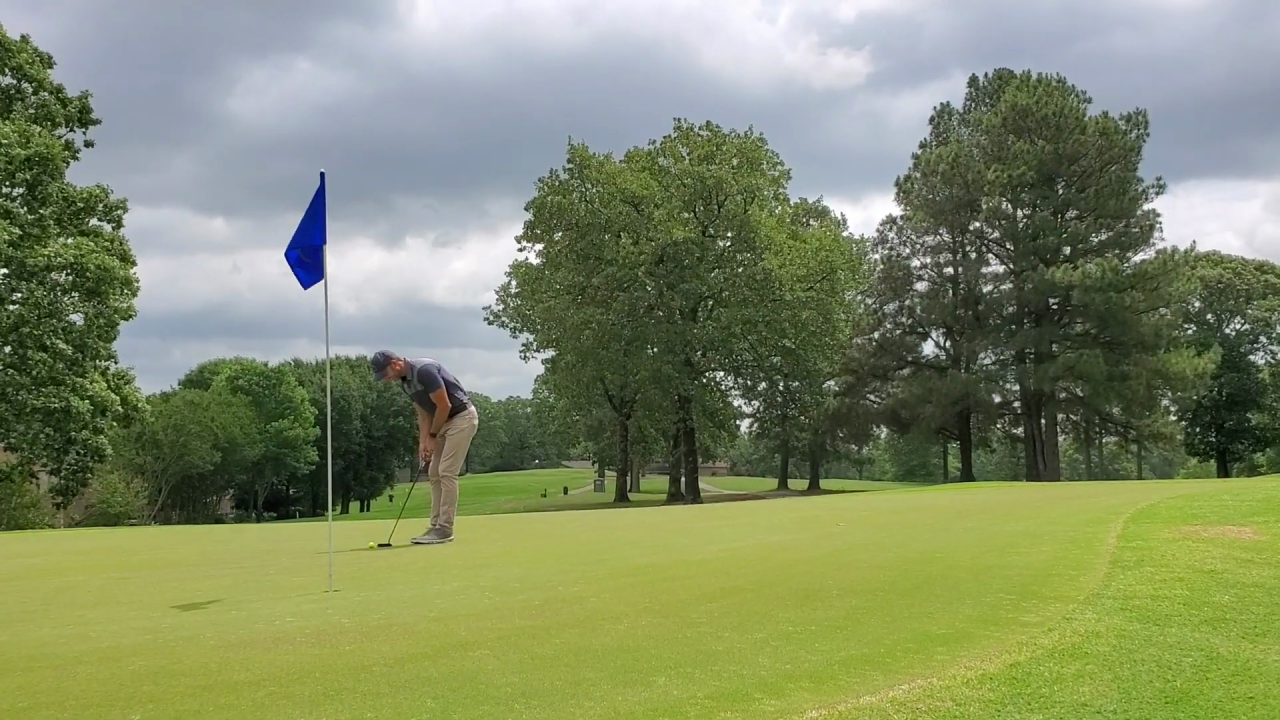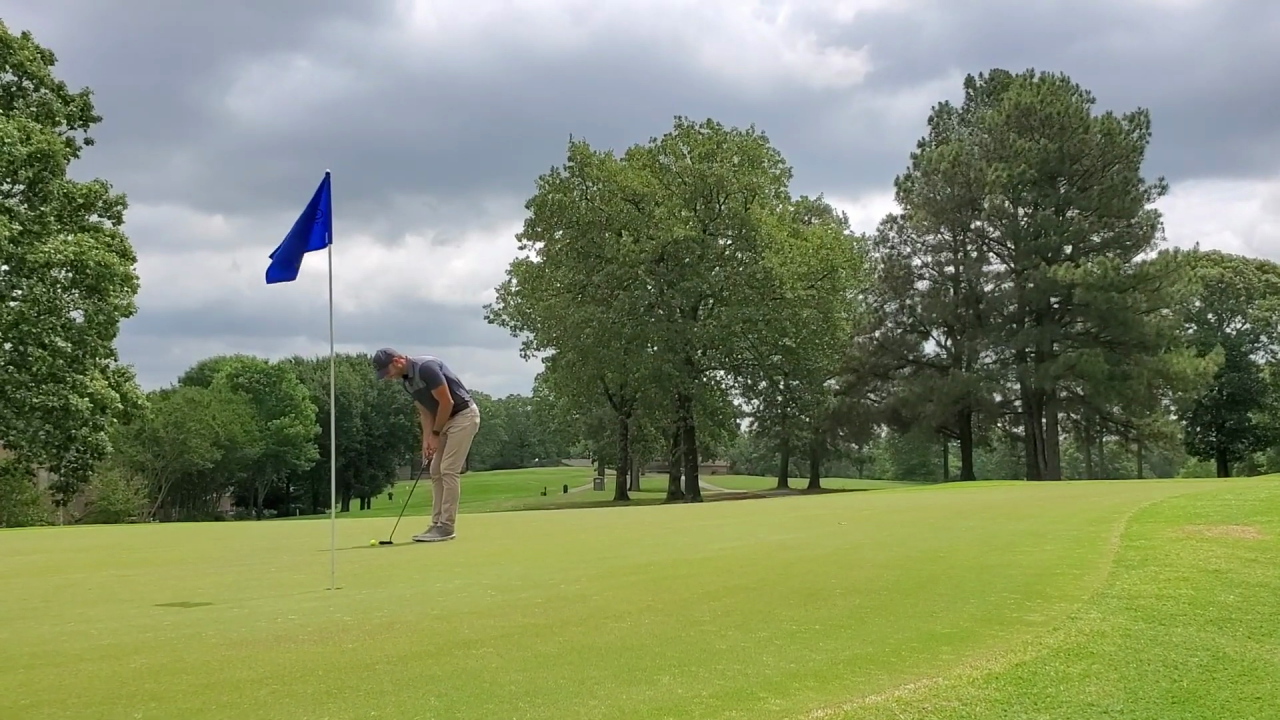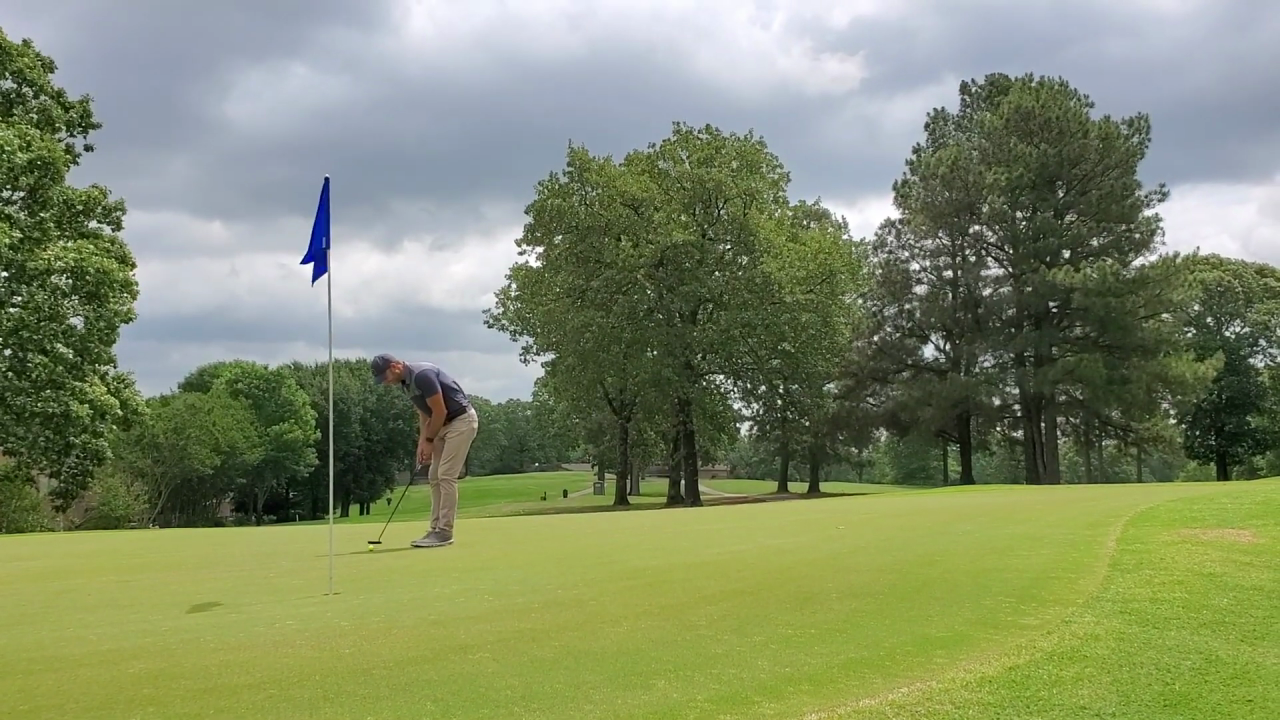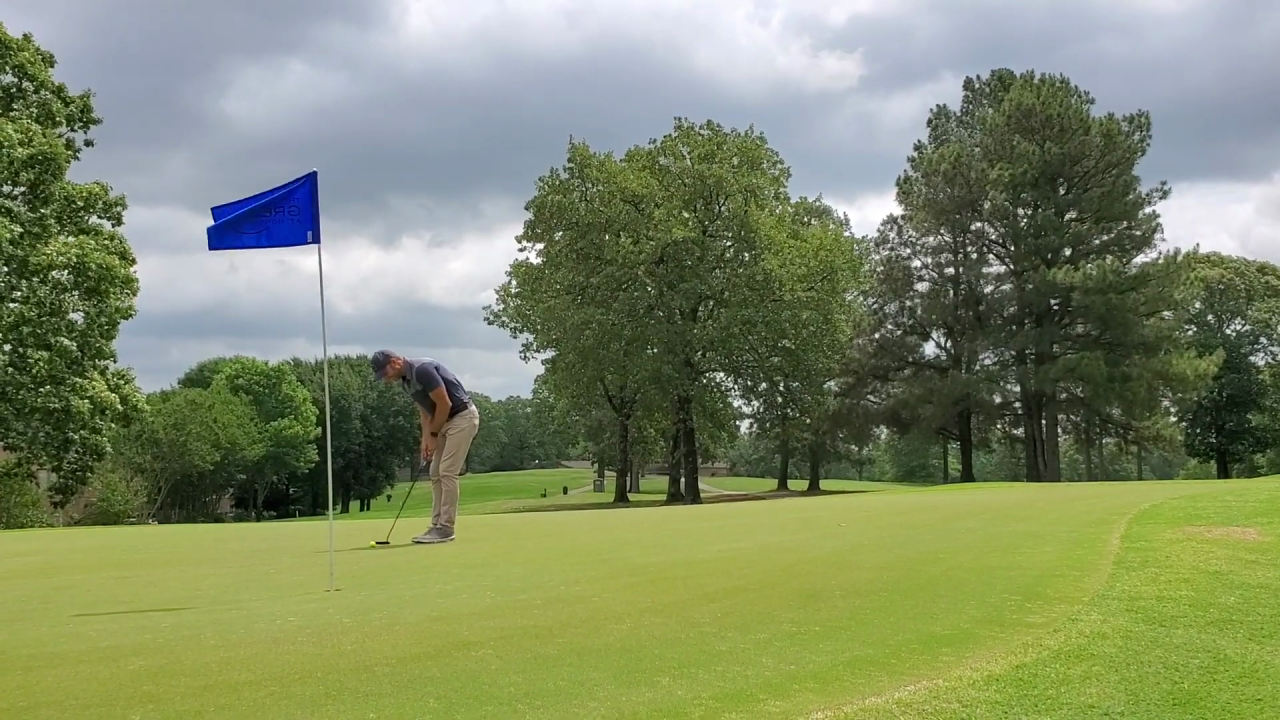
dt=0.4s
person 1, frame 1
left shoulder: (424, 370)
right shoulder: (405, 382)
left elbow: (444, 405)
right elbow: (423, 413)
left wrist: (432, 436)
right wrist: (423, 442)
left hip: (462, 417)
right hip: (445, 421)
left knee: (447, 472)
right knee: (435, 474)
left ankle: (445, 529)
right ankle: (436, 525)
person 1, frame 2
left shoulder: (426, 367)
right shoulder: (406, 381)
left elbow: (447, 402)
right elbow: (425, 412)
left wrist: (435, 434)
right wrist: (426, 439)
left hip: (463, 415)
right hip: (446, 419)
left knee: (449, 470)
right knee: (437, 472)
left ankle: (447, 527)
right ankle: (437, 524)
person 1, frame 3
left shoulder: (422, 375)
right shoulder: (405, 384)
left elbow: (440, 411)
right elbow: (425, 414)
left wrist: (429, 441)
right wrist: (422, 442)
left hip: (461, 420)
right hip: (445, 424)
left knee: (446, 476)
right knee: (435, 477)
left ankle: (445, 532)
right ankle: (436, 529)
person 1, frame 4
left shoulder: (422, 369)
right shoulder: (406, 380)
left elbow: (445, 404)
right elbow: (425, 411)
left wrist: (433, 435)
right wrist: (425, 439)
left hip: (462, 417)
right hip: (446, 420)
left knee: (448, 472)
right knee: (436, 474)
left ankle: (446, 528)
right ankle: (437, 525)
